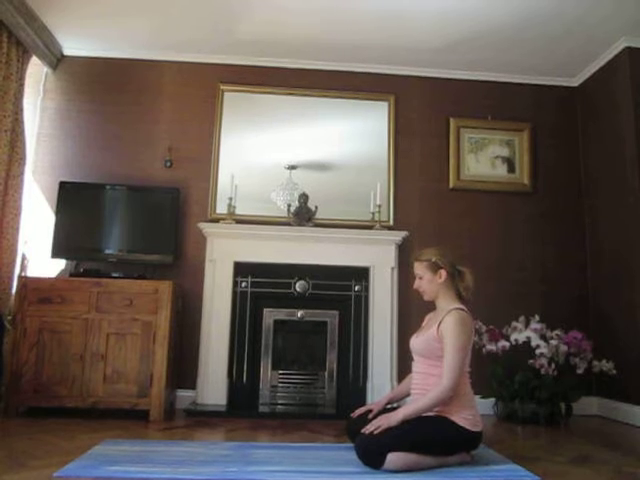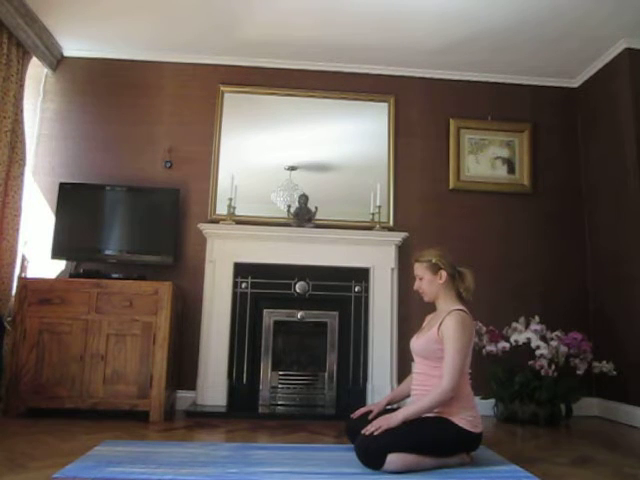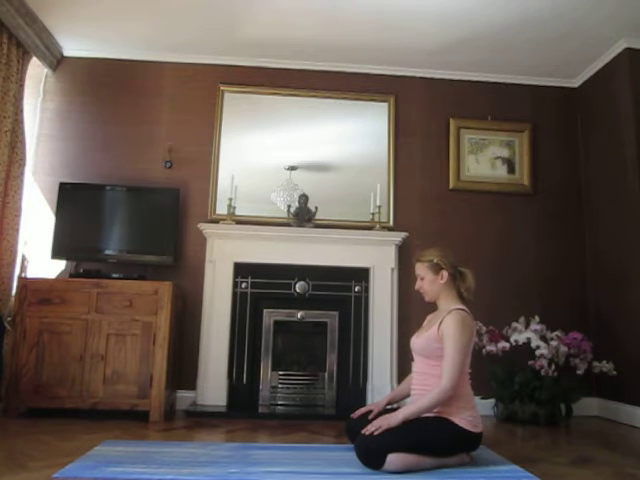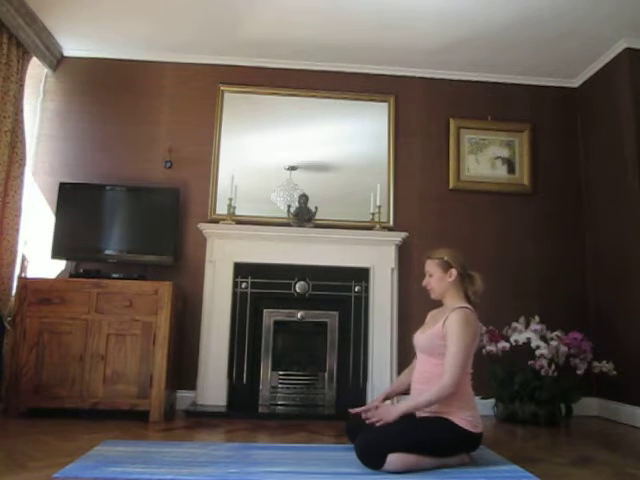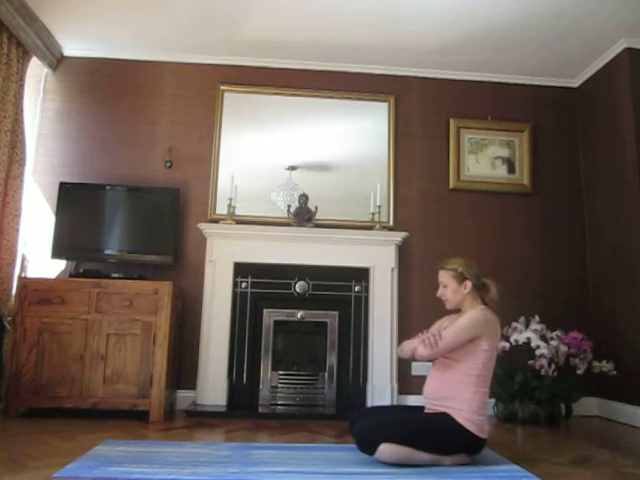
dt=1s
person 1, frame 1
left shoulder: (456, 318)
right shoulder: (431, 317)
left elbow: (448, 387)
left wrist: (398, 415)
right wrist: (385, 400)
left hip: (454, 423)
right hip: (428, 413)
left knee: (368, 449)
right knee: (356, 425)
left ankle: (453, 456)
right ankle: (446, 451)
person 1, frame 2
left shoulder: (456, 319)
right shoulder: (431, 319)
left elbow: (448, 388)
left wrist: (398, 416)
right wrist: (386, 401)
left hip: (454, 424)
right hip: (428, 414)
left knee: (369, 449)
right knee: (356, 426)
left ankle: (453, 457)
right ankle: (443, 452)
person 1, frame 3
left shoulder: (457, 318)
right shoulder: (432, 318)
left elbow: (447, 387)
left wrist: (398, 416)
right wrist: (386, 401)
left hip: (454, 424)
right hip: (429, 414)
left knee: (368, 449)
right knee: (356, 426)
left ankle: (452, 457)
right ankle: (443, 451)
person 1, frame 4
left shoulder: (461, 317)
right shoulder: (434, 315)
left elbow: (449, 384)
right elbow: (417, 367)
left wrist: (398, 408)
right wrist: (383, 397)
left hip: (454, 425)
right hip: (428, 415)
left knee: (368, 449)
right knee: (356, 427)
left ankle: (451, 457)
right ankle: (443, 451)
person 1, frame 5
left shoulder: (481, 318)
right shoulder: (450, 321)
left elbow: (426, 352)
right elbow: (403, 351)
left wrist: (424, 343)
right wrist: (421, 341)
left hip: (462, 427)
right hip: (440, 415)
left knee: (366, 434)
right knee: (360, 420)
left ankle: (447, 457)
right ankle: (443, 449)
